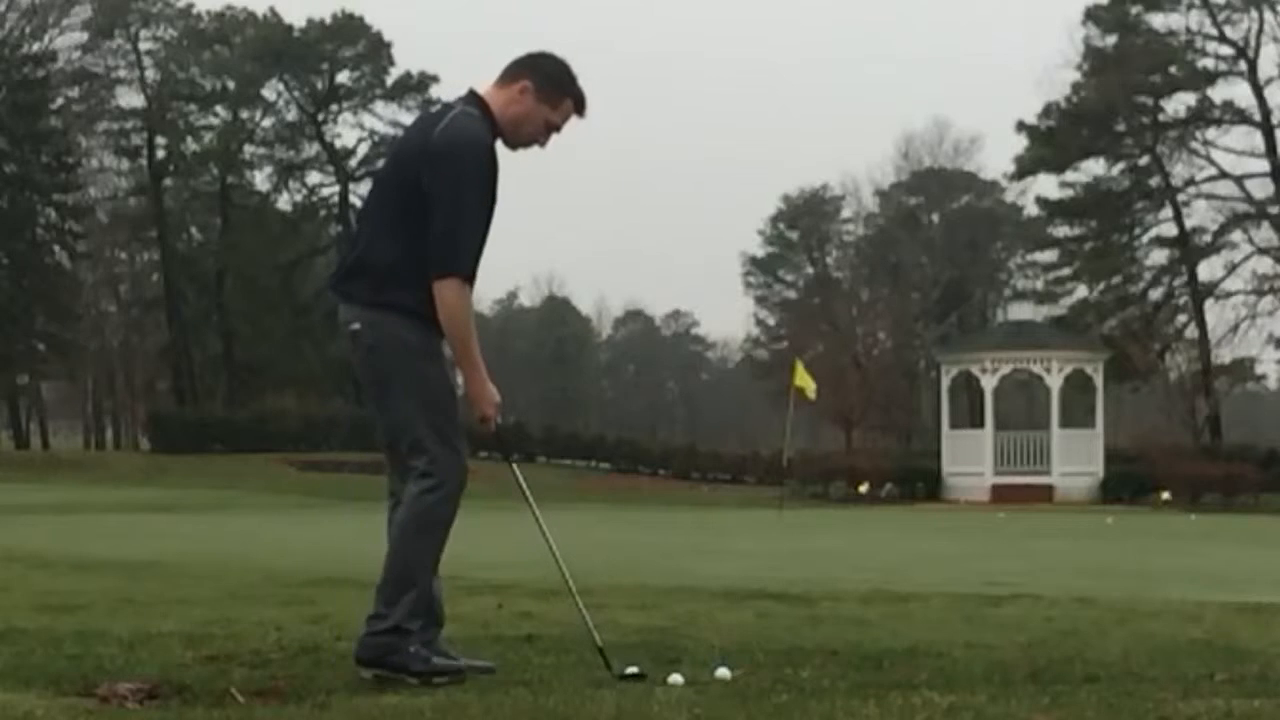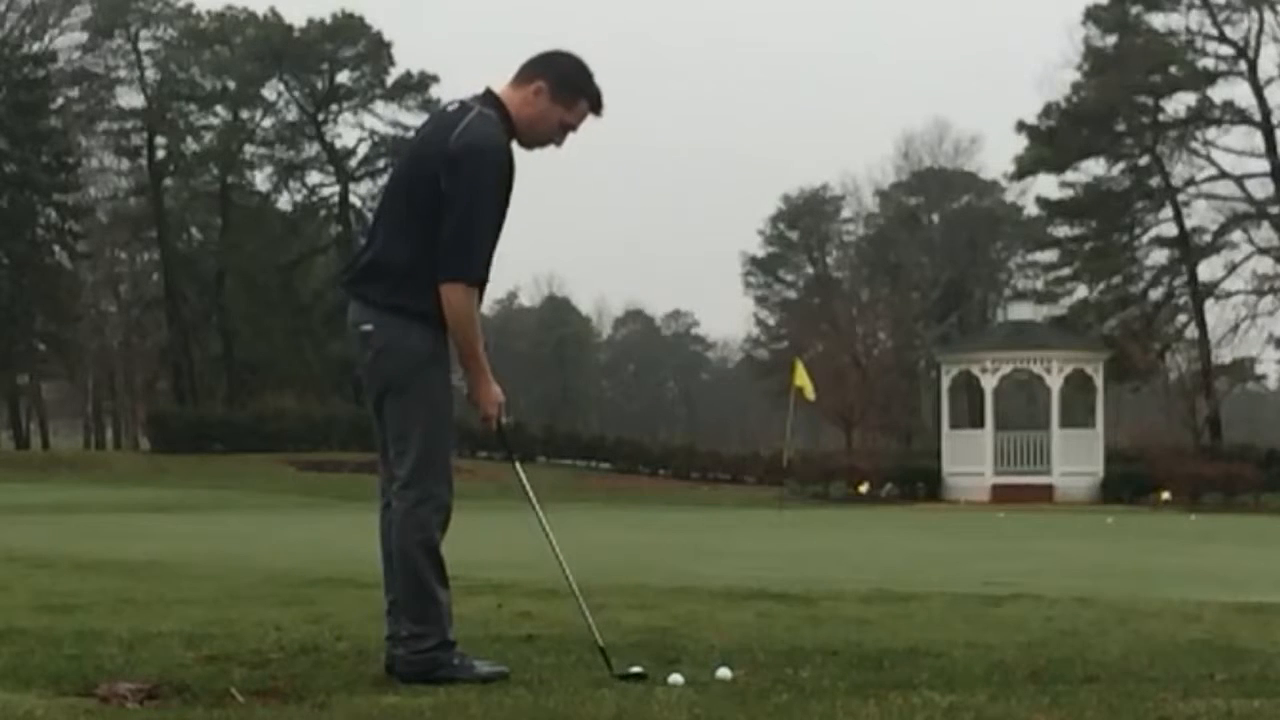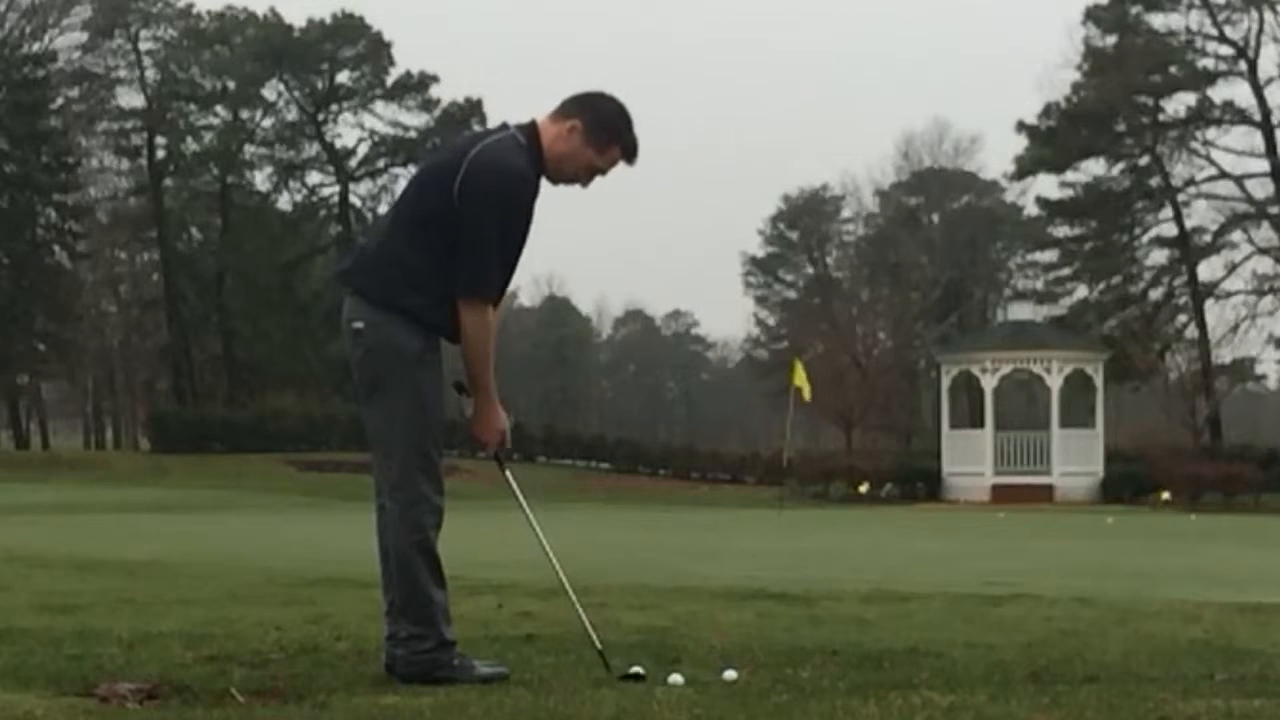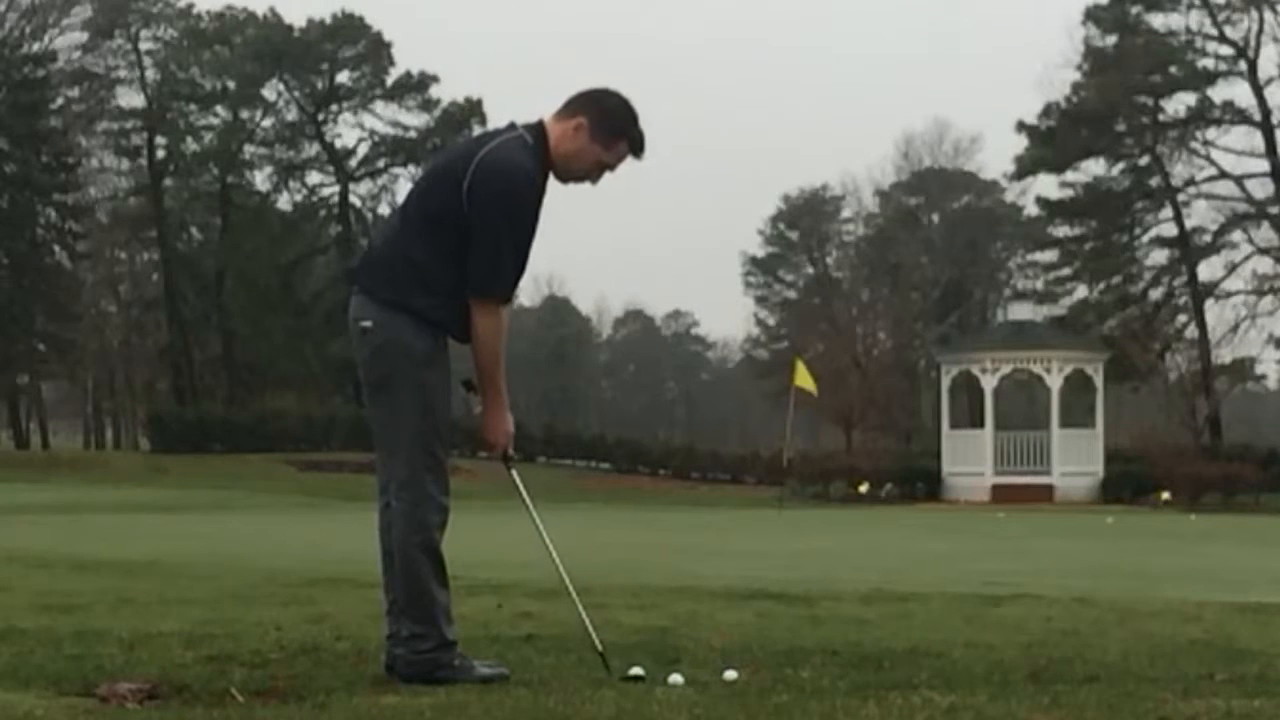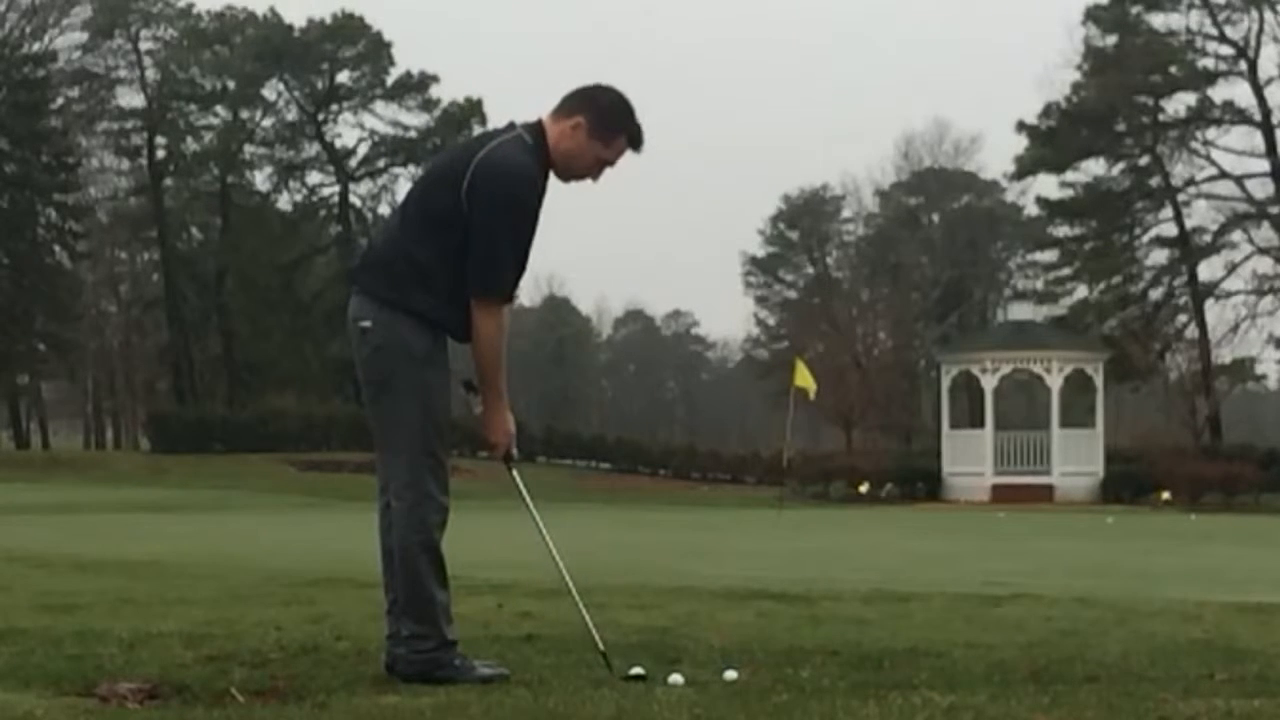
dt=0.7s
person 1, frame 1
left shoulder: (449, 127)
right shoulder: (466, 144)
right elbow: (448, 273)
left wrist: (459, 364)
right wrist: (476, 376)
left hip: (384, 317)
right hip: (394, 321)
left knee: (418, 480)
right knee: (438, 472)
left ankle: (410, 634)
right ankle: (388, 631)
person 1, frame 2
left shoulder: (459, 124)
right shoulder: (484, 149)
right elbow: (457, 278)
left wrist: (471, 363)
right wrist: (480, 375)
left hip: (385, 316)
right hip: (404, 325)
left knee: (409, 487)
right knee: (422, 490)
left ankle: (412, 642)
right ankle: (423, 649)
person 1, frame 3
left shoulder: (502, 157)
right shoulder: (504, 173)
left elbow: (479, 291)
right elbow: (474, 298)
left wrist: (486, 393)
right wrist: (486, 403)
left hip: (390, 317)
right hip: (394, 322)
left knee: (406, 490)
right knee: (413, 491)
left ankle: (413, 641)
right ankle: (424, 649)
person 1, frame 4
left shoulder: (510, 157)
right shoulder: (510, 173)
left elbow: (484, 291)
right elbow: (486, 301)
left wrist: (490, 393)
right wrist: (495, 404)
left hip: (395, 317)
right hip: (401, 321)
left knee: (409, 489)
right knee: (418, 492)
left ankle: (412, 642)
right ankle: (425, 650)
person 1, frame 5
left shoulder: (511, 160)
right shoulder: (511, 174)
left elbow: (487, 292)
right elbow: (487, 301)
left wrist: (492, 394)
right wrist: (495, 405)
left hip: (393, 316)
right hip: (399, 320)
left knee: (409, 490)
right knee: (420, 492)
left ankle: (411, 641)
right ankle: (425, 648)
